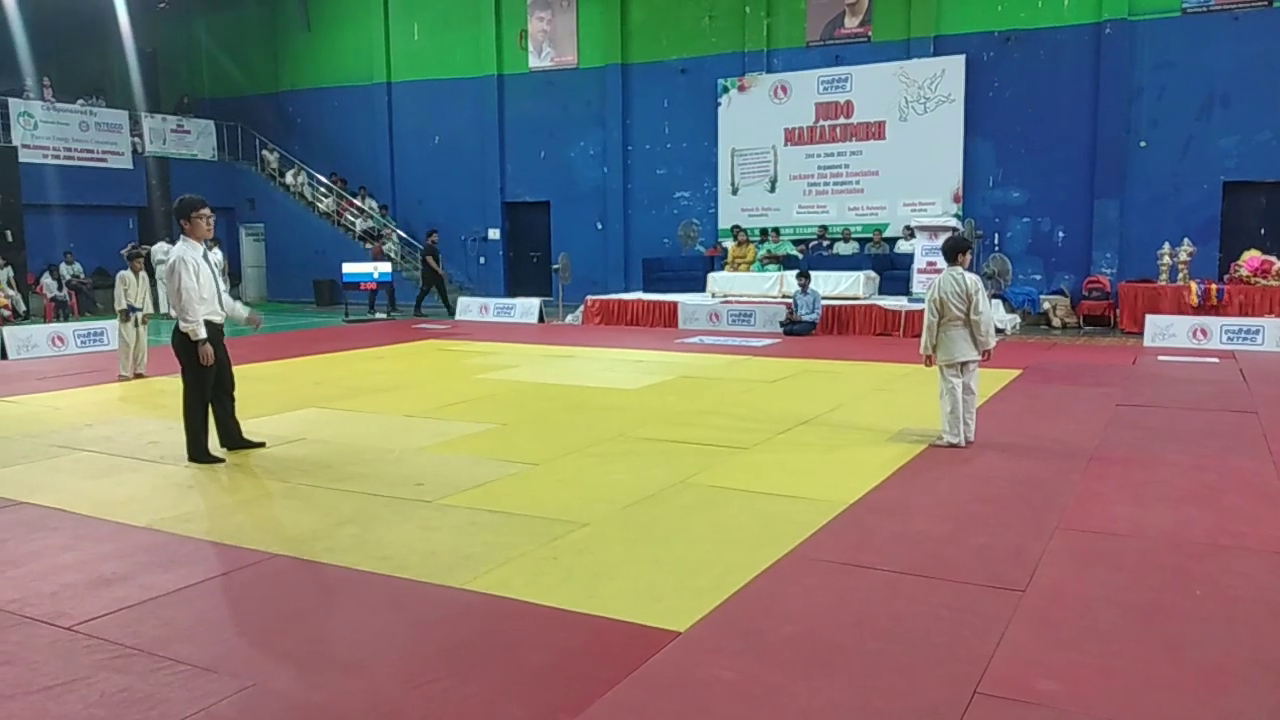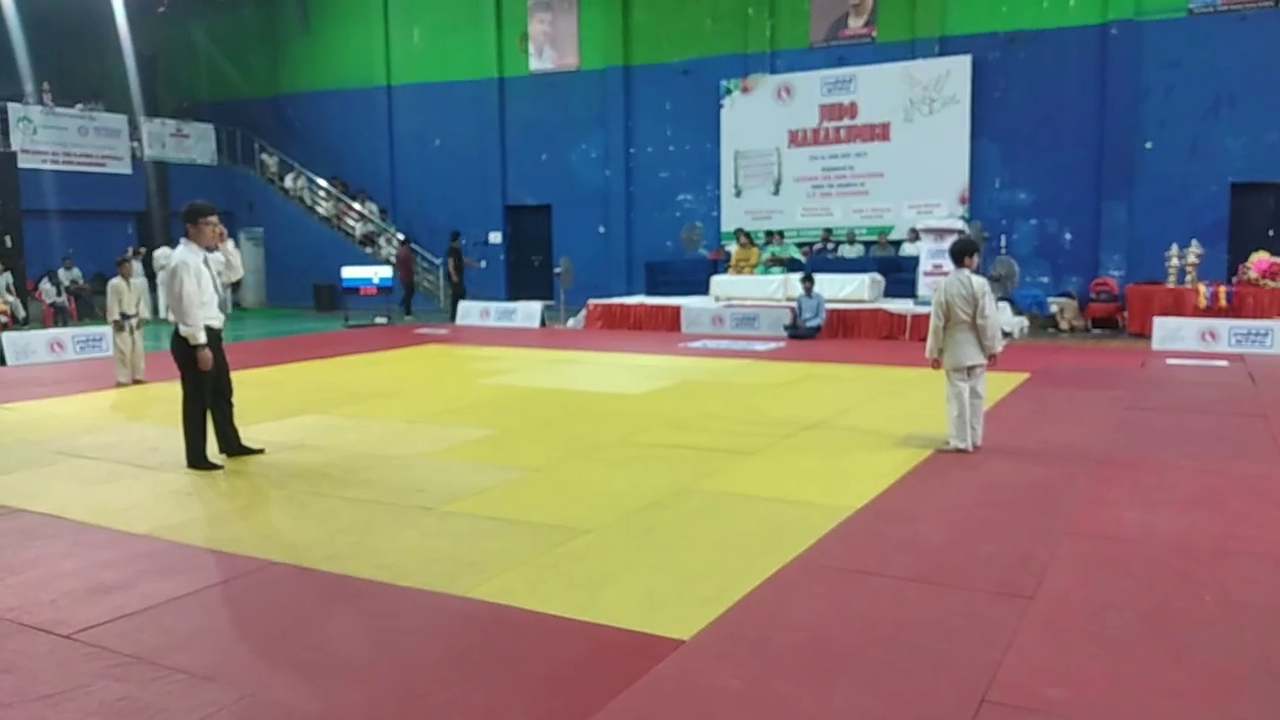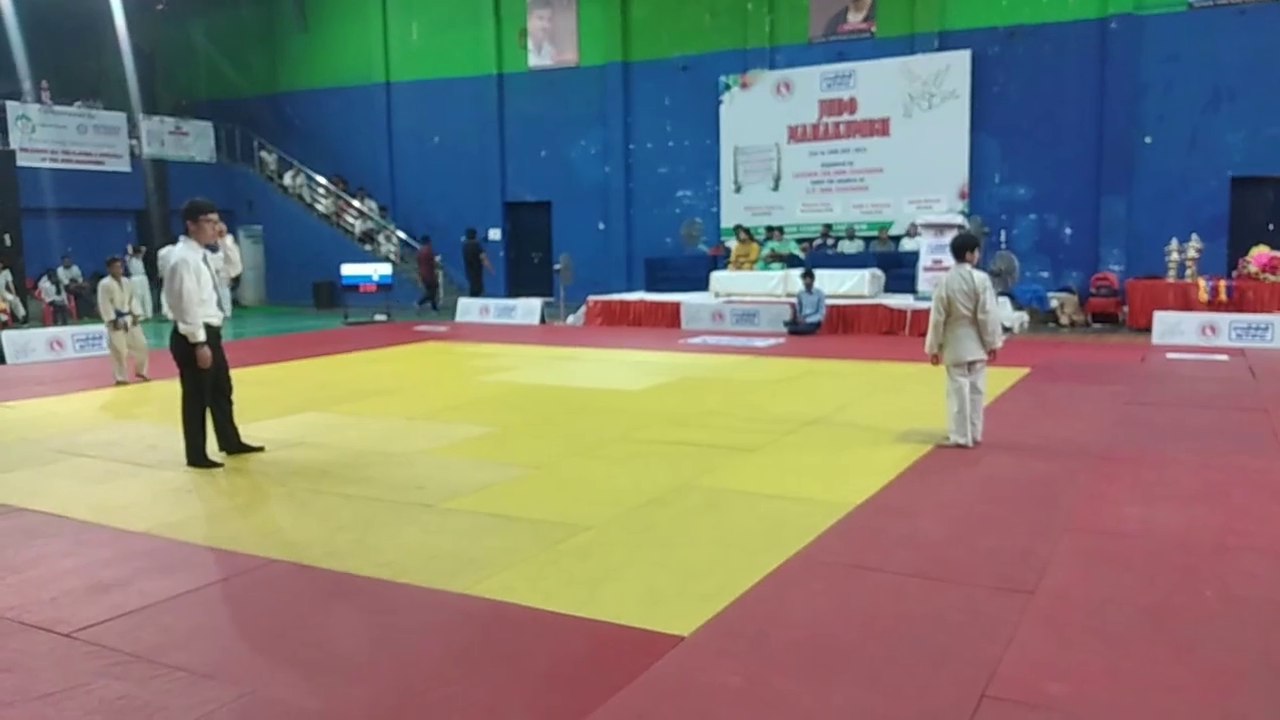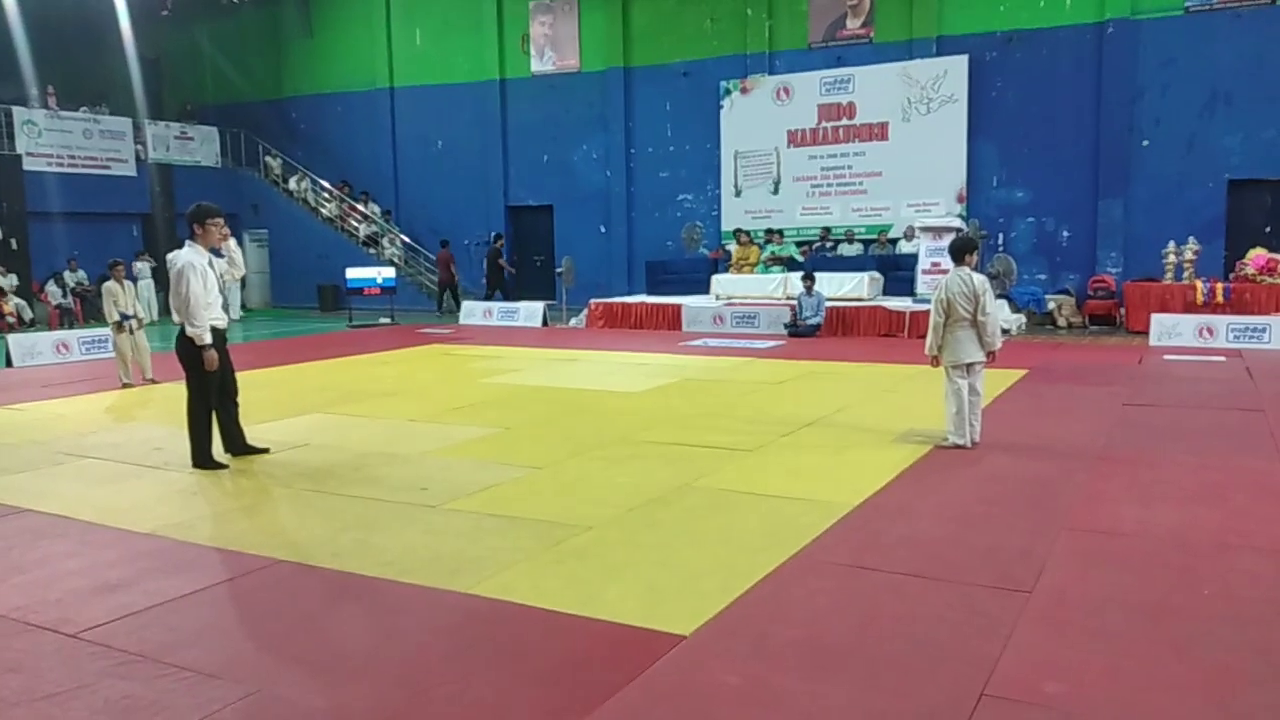
dt=0.4s
person 1, frame 1
left shoulder: (203, 253)
right shoulder: (183, 256)
right elbow: (188, 302)
left wrist: (244, 313)
right wrist: (200, 340)
left hip: (212, 330)
right hip: (195, 334)
left knee: (224, 387)
right knee: (198, 393)
left ankle: (232, 438)
right ankle: (197, 450)
person 1, frame 2
left shoulder: (202, 257)
right shoulder: (184, 260)
right elbow: (188, 306)
right wrist: (200, 345)
left hip: (210, 335)
right hip: (194, 339)
left knee: (222, 392)
right knee: (197, 399)
left ankle: (231, 445)
right ankle: (196, 457)
person 1, frame 3
left shoulder: (202, 255)
right shoulder: (183, 258)
right elbow: (187, 304)
right wrist: (199, 343)
left hip: (209, 333)
right hip: (193, 337)
left knee: (221, 390)
right knee: (197, 396)
left ankle: (231, 442)
right ankle: (196, 455)
person 1, frame 4
left shoulder: (206, 259)
right shoulder: (189, 261)
right elbow: (194, 308)
right wrist: (206, 346)
left hip: (214, 335)
right hip: (199, 340)
left knee: (227, 392)
right knee: (202, 399)
left ankle: (236, 444)
right ankle: (202, 456)
person 2, frame 1
left shoulder: (937, 283)
right shoulder: (973, 280)
left elbow: (931, 319)
right elbow: (981, 316)
left wrist: (928, 349)
right wrist: (986, 343)
left hip: (947, 343)
right hip: (969, 342)
left knee: (951, 389)
right knee: (968, 389)
left ankle: (953, 436)
right ankle: (967, 433)
person 2, frame 2
left shoulder: (944, 286)
right shoulder: (979, 284)
left elbow: (937, 322)
right elbow: (987, 319)
left wrist: (934, 352)
right wrist: (992, 348)
left hip: (954, 347)
right hip: (976, 346)
left knee: (958, 393)
right knee: (975, 393)
left ankle: (961, 441)
right ankle: (974, 438)
person 2, frame 3
left shoulder: (945, 281)
right shoulder: (981, 279)
left elbow: (938, 317)
right elbow: (988, 314)
left wrist: (934, 347)
right wrist: (992, 342)
left hip: (954, 343)
right hip: (976, 342)
left knee: (958, 389)
right knee: (975, 388)
left ankle: (961, 436)
right ankle: (974, 433)
person 2, frame 4
left shoulder: (945, 283)
right shoulder: (980, 281)
left elbow: (937, 319)
right elbow: (987, 316)
left wrist: (933, 349)
right wrist: (991, 345)
left hip: (953, 344)
right hip: (975, 343)
left knee: (957, 391)
right knee: (974, 390)
left ankle: (959, 437)
right ankle: (972, 434)
